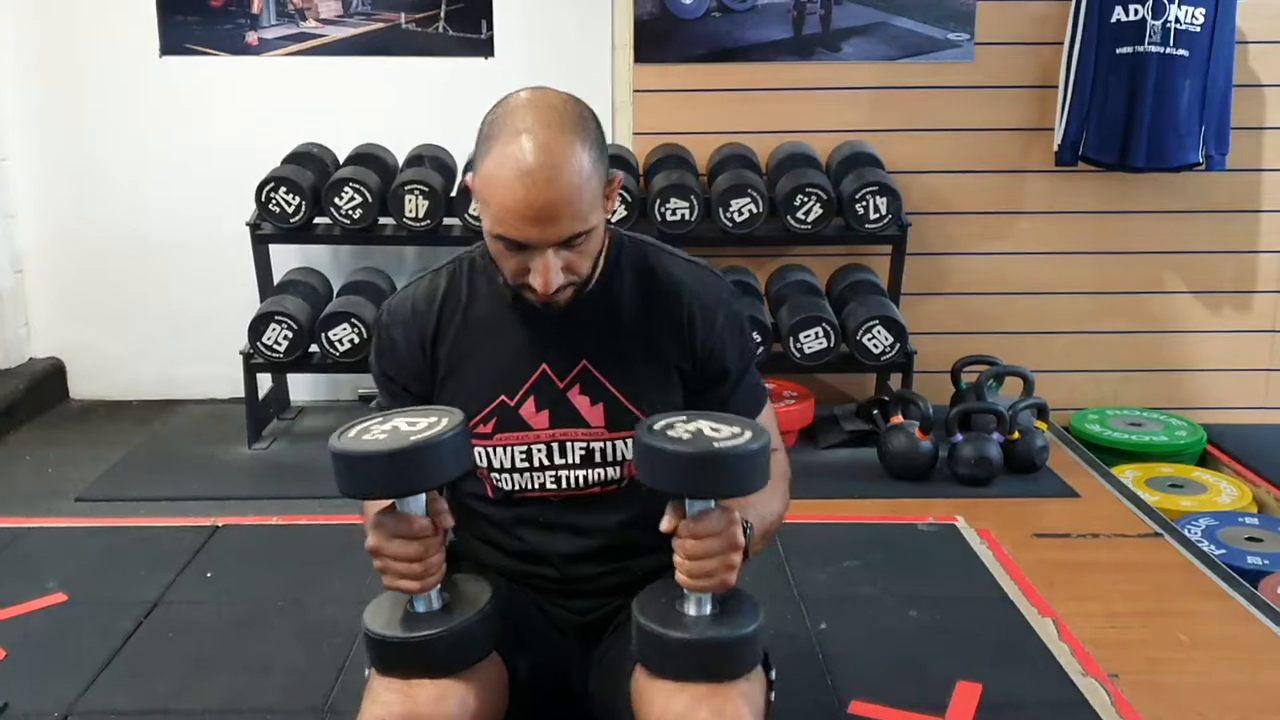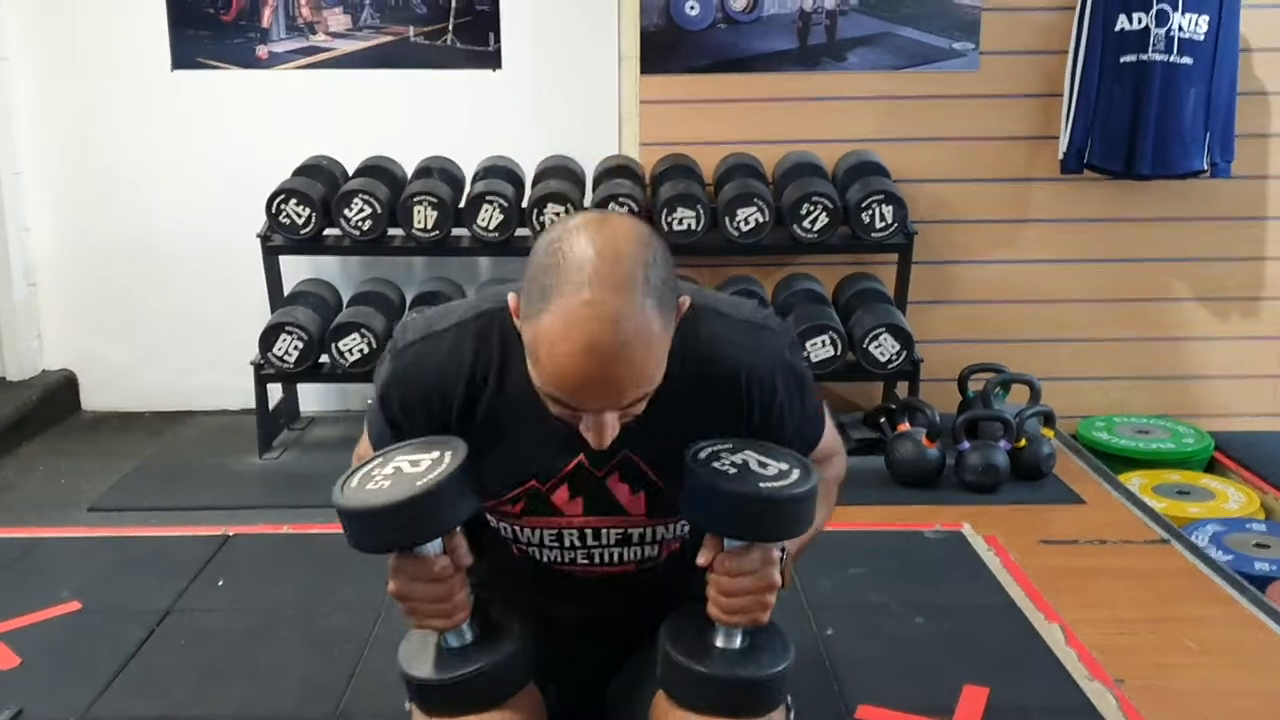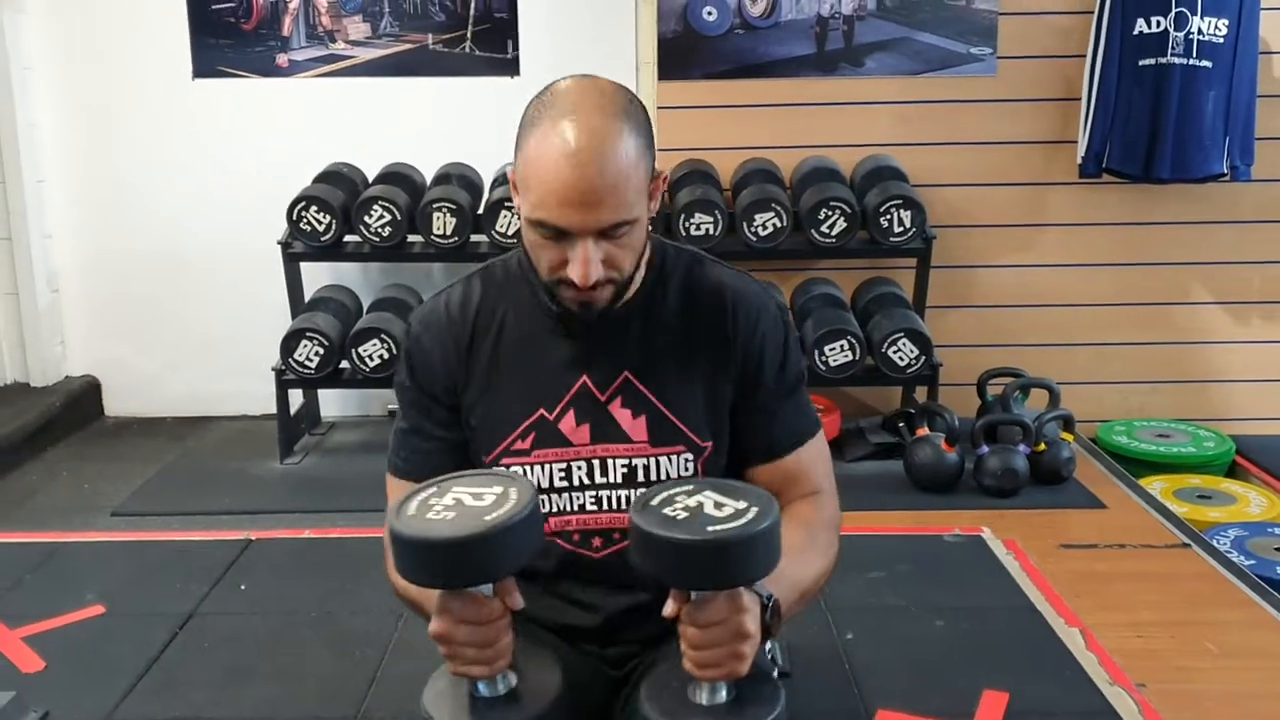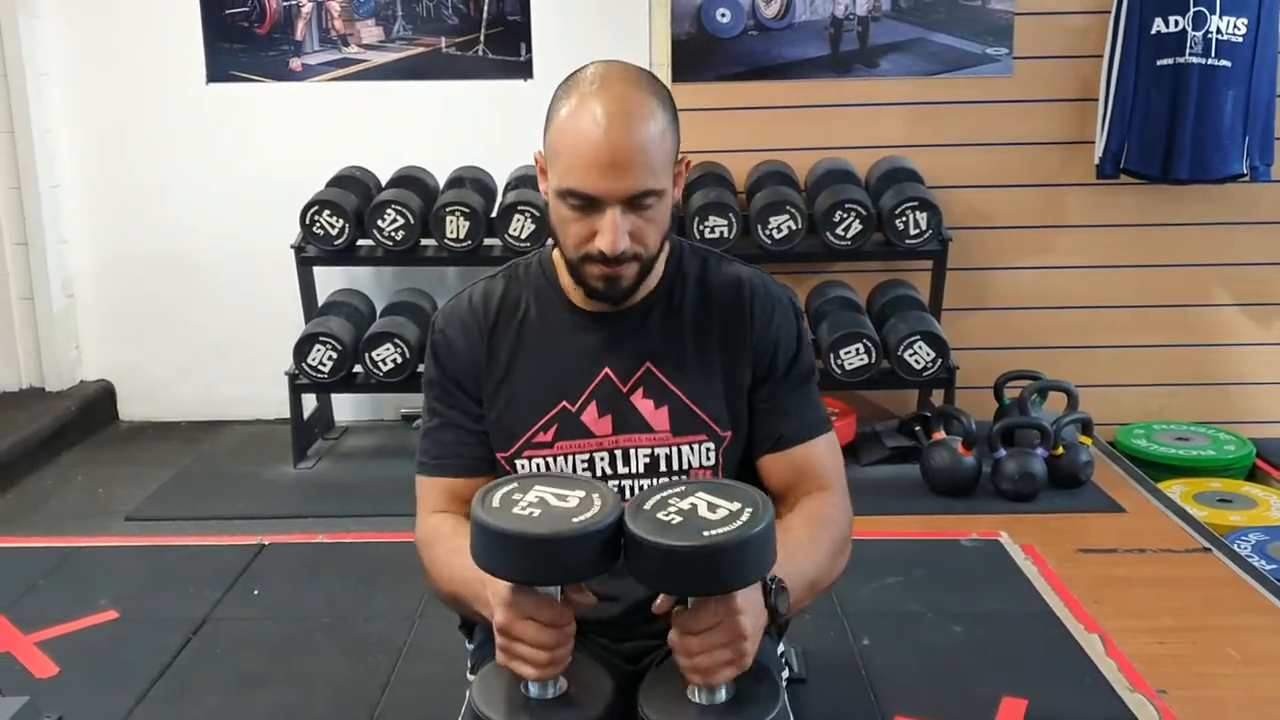
dt=0.7s
person 1, frame 1
left shoulder: (692, 301)
right shoulder: (417, 320)
left elbow: (761, 458)
left wrist: (737, 526)
right wrist: (394, 526)
left hip: (654, 590)
right hip: (497, 595)
person 1, frame 2
left shoulder: (748, 358)
right shoulder: (435, 362)
left elbow: (820, 458)
left wrist: (770, 550)
right wrist: (416, 553)
right hip: (515, 621)
person 1, frame 3
left shoulder: (741, 317)
right shoulder: (448, 331)
left elbow: (809, 502)
left wrist: (757, 600)
right wrist: (448, 593)
left hip: (689, 638)
right hip: (527, 638)
person 1, frame 4
left shoulder: (755, 312)
right shoulder: (473, 326)
left elbow: (820, 503)
right elbow: (443, 518)
left wrist: (763, 591)
right wrist: (499, 594)
left hip: (708, 636)
right hip: (541, 642)
